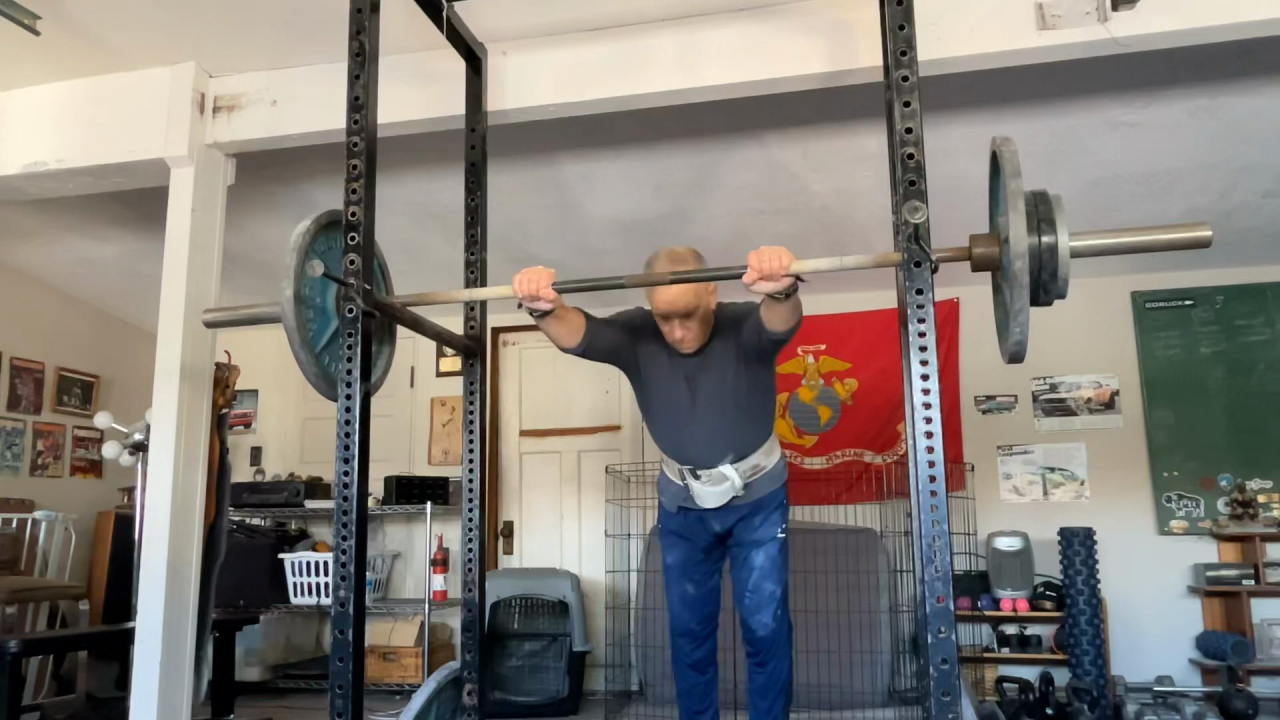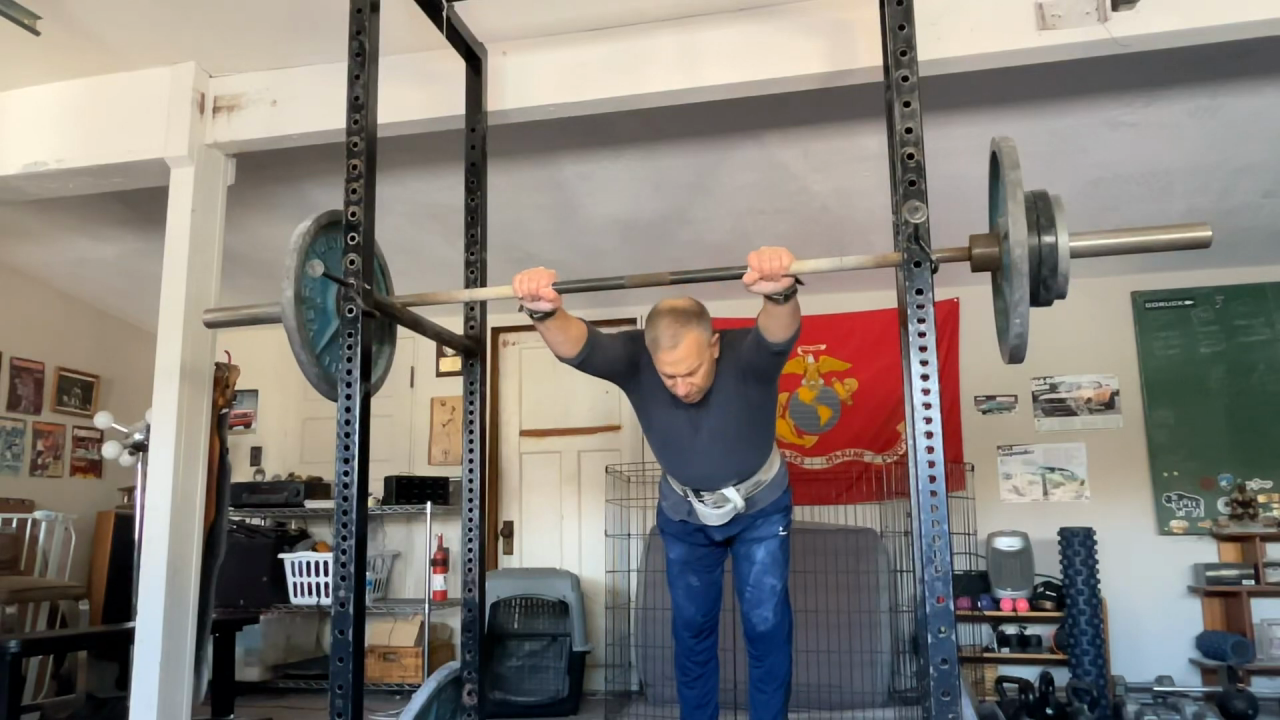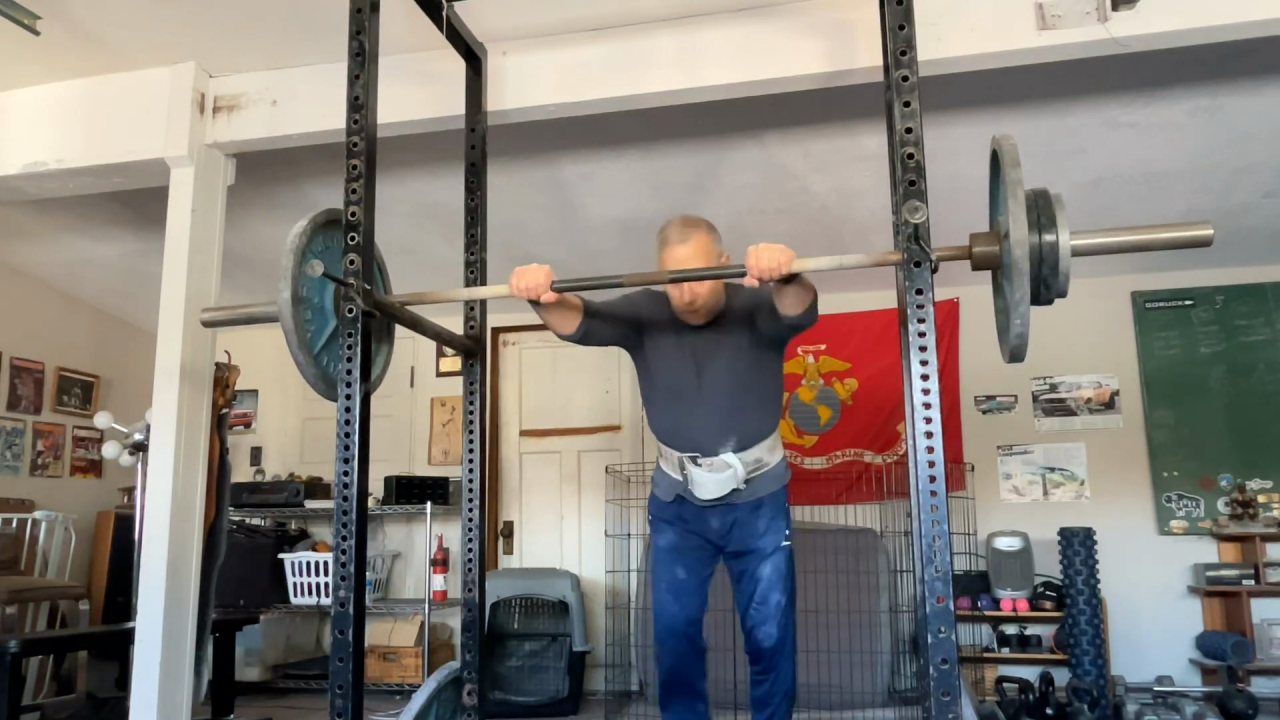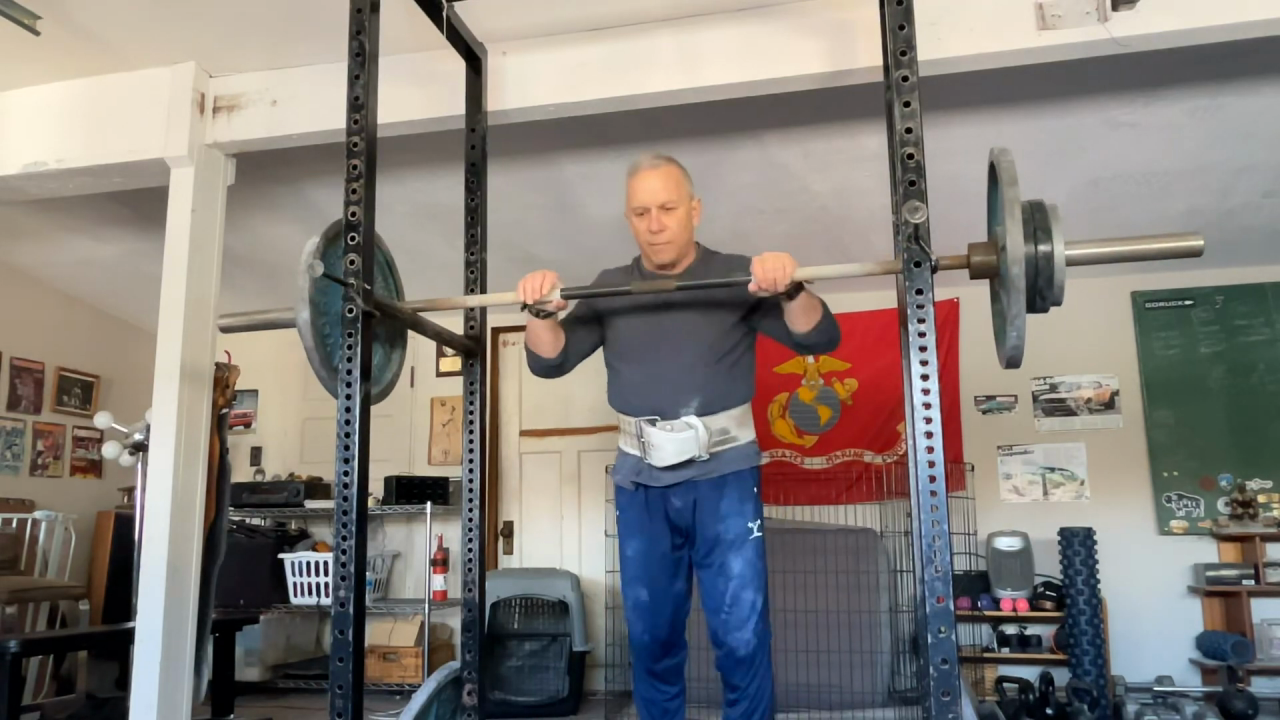
dt=0.7s
person 1, frame 1
left shoulder: (745, 327)
right shoulder: (635, 335)
left elbow: (781, 322)
right elbow: (577, 335)
left wrist: (780, 290)
right wrist: (544, 308)
left hip: (757, 498)
right hip: (683, 505)
left knee: (764, 623)
right knee: (689, 627)
person 1, frame 2
left shoulder: (749, 357)
right shoulder: (634, 359)
left elbow: (781, 331)
right elbow: (575, 345)
left wrist: (779, 292)
right wrist: (544, 312)
left hip: (760, 506)
right hip: (685, 513)
left knee: (766, 620)
right knee: (691, 625)
person 1, frame 3
left shoulder: (757, 307)
right shoulder: (643, 313)
left elbow: (799, 312)
right elbow: (580, 322)
left wrist: (784, 278)
right wrist: (544, 299)
left hip: (756, 497)
right hip: (677, 501)
left knee: (768, 632)
right knee: (674, 630)
person 1, frame 4
left shoulder: (737, 277)
right shoulder: (609, 290)
left elbow: (820, 337)
right elbow: (548, 360)
left wrist: (790, 290)
right wrist: (541, 310)
left hip: (724, 474)
right hip: (641, 481)
left knee: (739, 635)
right knee: (650, 635)
